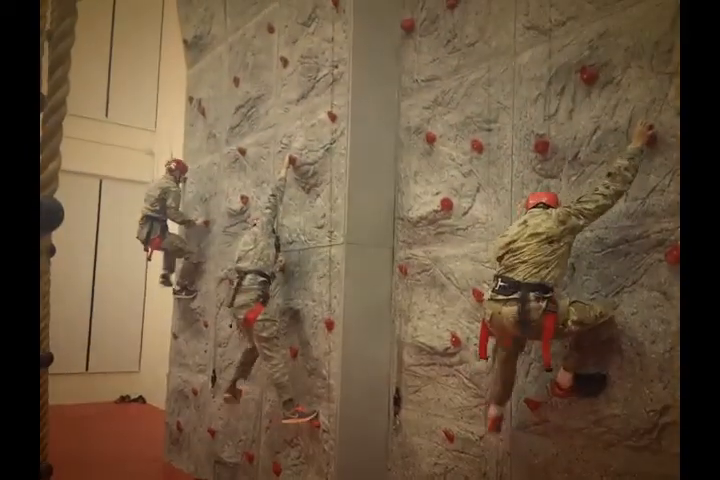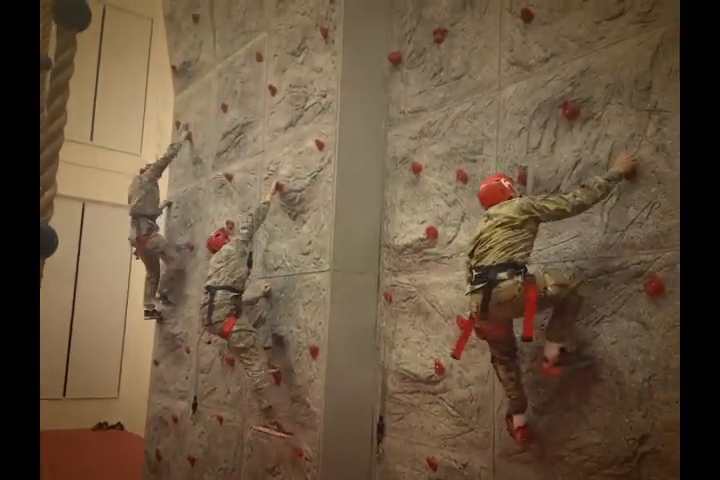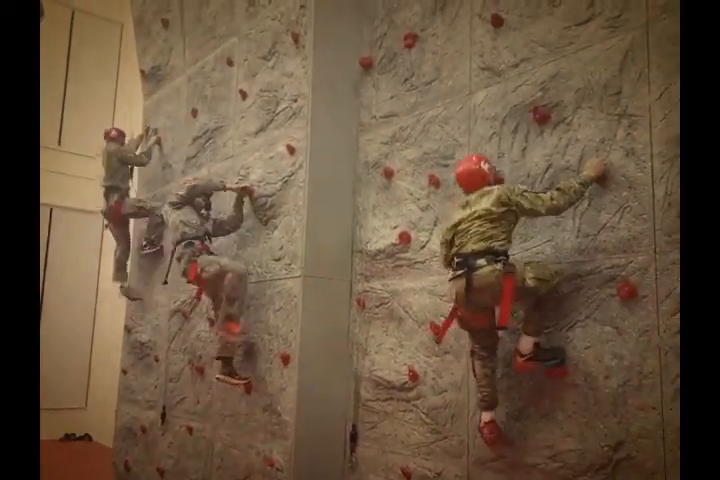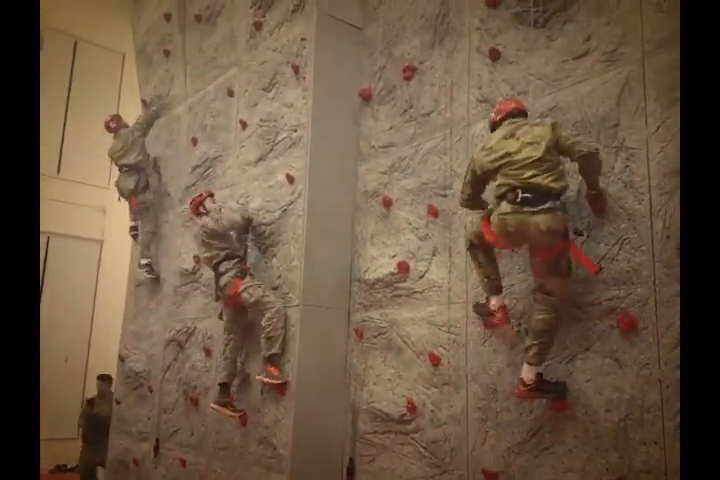
dt=1s
person 1, frame 1
left shoulder: (511, 231)
right shoulder: (562, 219)
right elbow: (609, 189)
right wrist: (634, 147)
left hip: (496, 310)
right hip: (531, 312)
left knee: (508, 348)
right knee: (600, 318)
left ankle: (495, 409)
right ankle: (566, 380)
person 1, frame 2
left shoulder: (482, 227)
right shoulder: (523, 206)
right elbow: (577, 200)
right wrist: (617, 172)
left hip: (480, 301)
right hip: (510, 289)
left knee: (504, 356)
right knee: (573, 285)
left ankle: (518, 423)
right ankle: (553, 353)
person 1, frame 3
left shoulder: (455, 215)
right shoulder: (503, 193)
left elbow: (446, 257)
right elbow: (552, 203)
right wrist: (586, 177)
left hip: (463, 286)
right hip: (491, 275)
left knee: (482, 350)
right knee: (547, 280)
left ankle: (488, 421)
right ankle: (526, 351)
person 1, frame 4
left shoulder: (487, 149)
right shoulder: (547, 130)
left elbow: (467, 199)
right elbow: (587, 154)
left wrist: (490, 208)
right wrist: (593, 188)
left hip: (508, 218)
right hip: (549, 219)
left knee: (475, 237)
right knee: (546, 300)
left ankle: (495, 306)
right ankle: (530, 378)
person 2, frame 1
left shoulder: (246, 240)
right shoulder: (262, 229)
right elbow: (272, 202)
left wrist: (275, 267)
right wrist: (283, 173)
left hip: (239, 296)
right hip: (253, 296)
left knee: (256, 344)
right knee: (275, 354)
left ankle: (232, 386)
right ankle: (290, 409)
person 2, frame 2
left shoulder: (219, 260)
right shoulder: (234, 247)
right elbow: (250, 223)
left wrist: (259, 296)
right wrist: (268, 198)
left hip: (211, 311)
right hip: (223, 310)
right knee: (255, 360)
left ankle: (263, 359)
right ankle: (270, 419)
person 2, frame 3
left shoulder: (206, 220)
right shoulder: (175, 205)
left elbow: (233, 224)
right elbow: (197, 186)
left wrist: (239, 199)
right wrist: (227, 187)
left hip: (203, 262)
right hip: (193, 258)
left knee: (223, 310)
right knee: (237, 270)
left ankle: (227, 367)
right ankle: (229, 319)
person 2, frame 4
left shoulder: (210, 231)
right shoulder: (207, 224)
left elbow: (238, 250)
right elbow: (235, 221)
left wrist: (244, 228)
right wrist: (239, 214)
left hip: (227, 283)
right hip: (234, 277)
left knee: (233, 338)
right knee: (274, 308)
left ankle: (223, 396)
right ankle: (270, 366)
person 3, frame 1
left shoulder: (158, 183)
right shoulder: (172, 188)
right elbow: (173, 213)
right wrist: (194, 222)
left hip: (145, 229)
right hip: (156, 230)
left knee: (172, 247)
right knee: (190, 254)
left ankle: (165, 275)
right ankle: (181, 288)
person 3, frame 2
left shoulder: (138, 186)
right shoulder: (145, 178)
right elbow: (166, 157)
left wrist: (161, 207)
right wrist: (181, 139)
left hip: (139, 231)
right hip: (146, 230)
left knee: (153, 271)
right knee: (174, 261)
left ankle: (149, 308)
right ankle: (161, 295)
person 3, frame 3
left shoulder: (109, 151)
right shoulder: (114, 148)
left elbow: (128, 149)
right elbow: (140, 160)
left wrist: (141, 138)
right wrist: (152, 142)
left hip: (111, 204)
right hip: (117, 201)
left knee: (122, 247)
right knee: (156, 209)
left ankle: (123, 285)
right ankle: (150, 242)
person 3, frame 4
left shoulder: (112, 149)
right shoulder: (134, 131)
right elbow: (154, 113)
left wrist: (150, 162)
right wrist: (154, 105)
left hip: (123, 182)
right hip: (137, 181)
left knee: (135, 204)
right knee: (148, 223)
left ankle: (134, 225)
right ankle: (145, 260)
